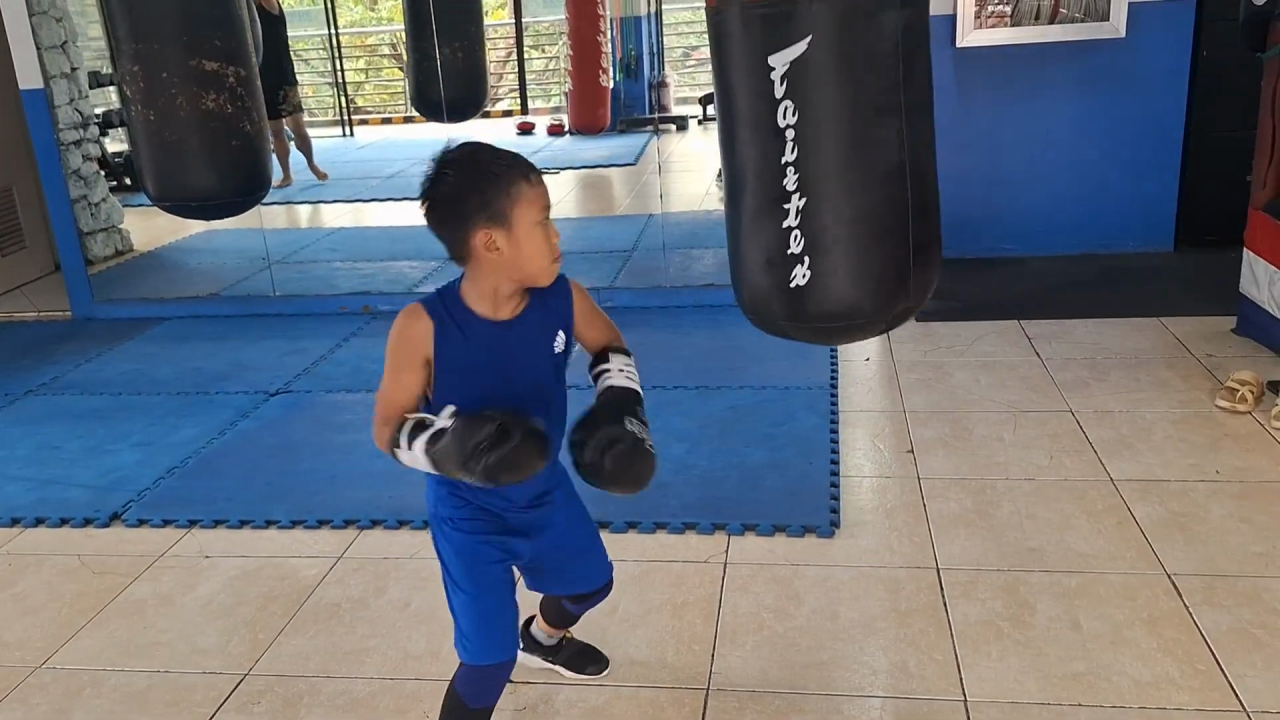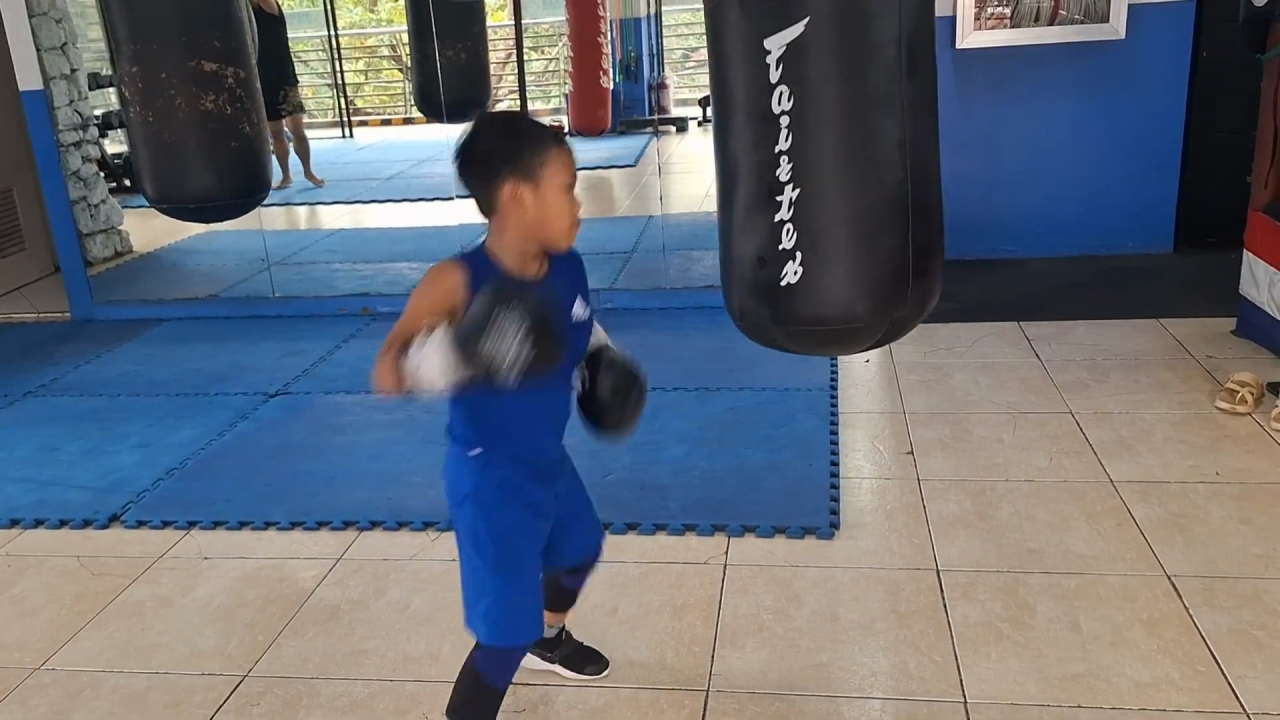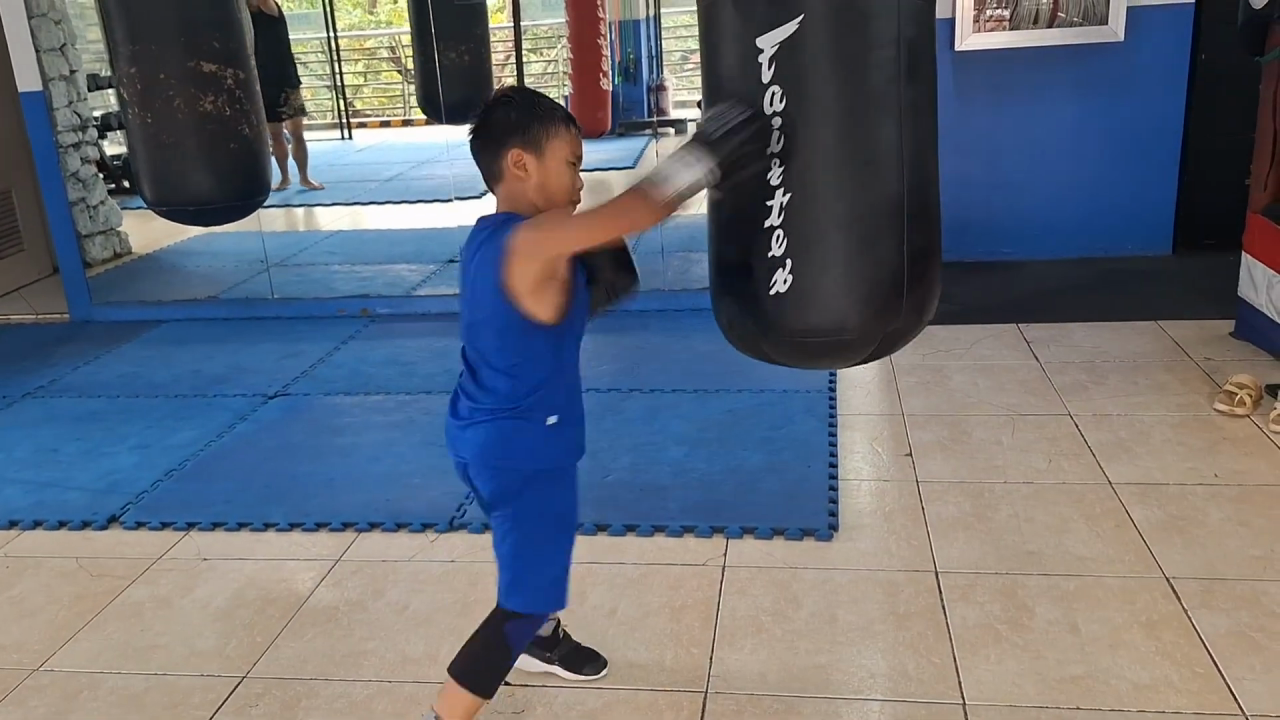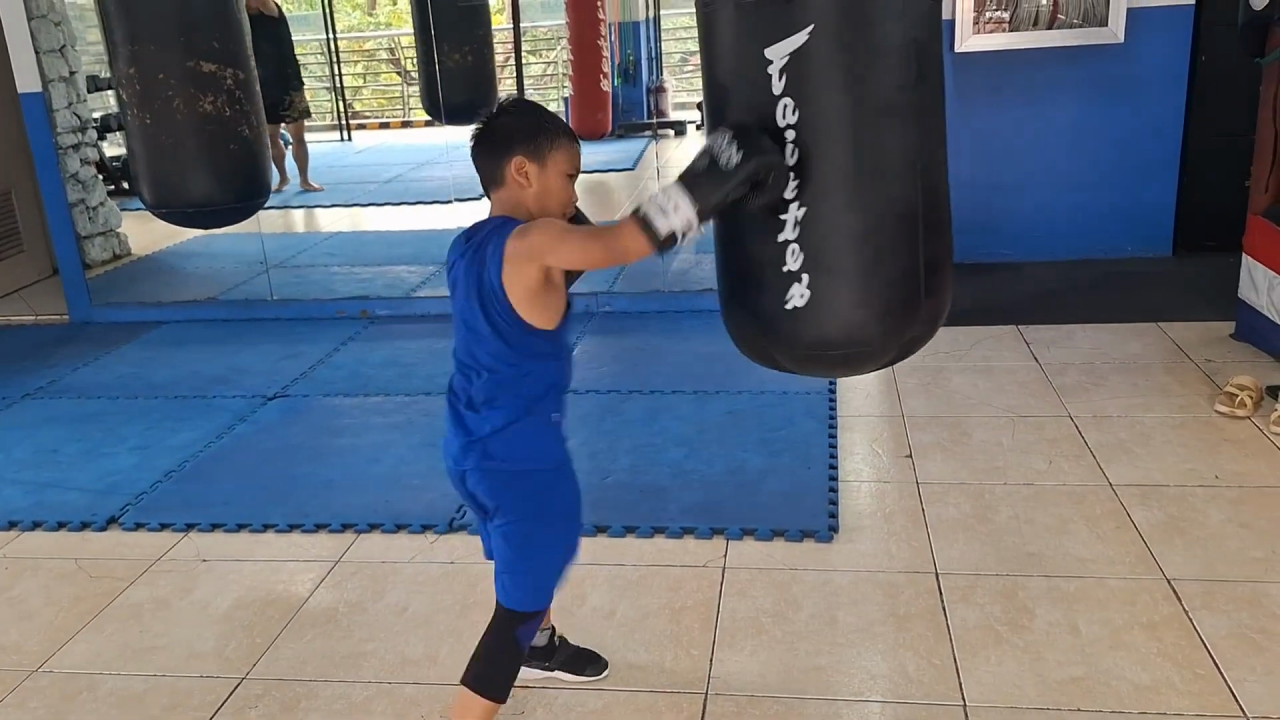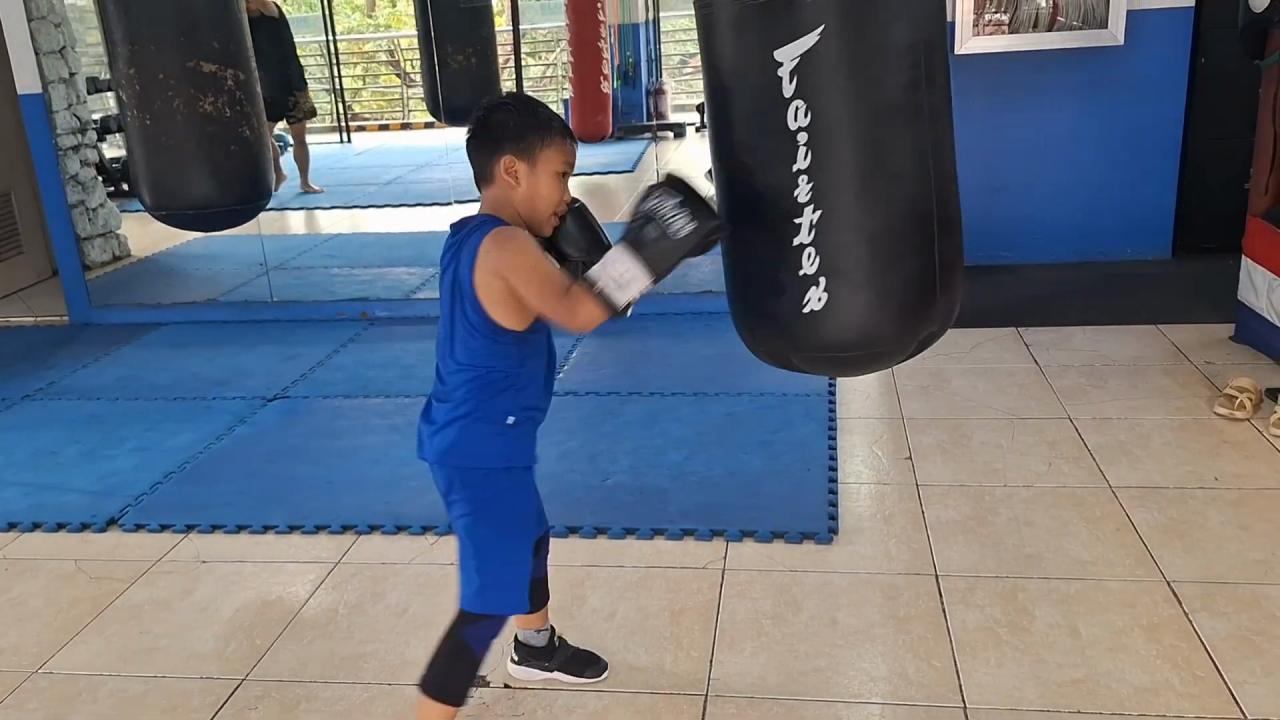
dt=0.1s
person 1, frame 1
left shoulder: (560, 296)
right shoulder: (422, 325)
left elbow: (609, 343)
right elbow: (389, 431)
left wrist: (623, 410)
right wrist: (450, 446)
left hip: (546, 493)
right hip: (472, 515)
left knee: (590, 582)
right knee: (489, 657)
left ankle: (545, 638)
person 1, frame 2
left shoulder: (569, 268)
right shoulder: (456, 281)
right elbow: (389, 374)
left wrist: (602, 361)
right wrist: (464, 354)
left hip: (547, 462)
right hip: (491, 478)
left knee: (580, 553)
right knee: (506, 633)
left ankle: (549, 635)
person 1, frame 3
left shoulder: (489, 237)
right shoulder: (534, 239)
right elbow: (629, 211)
left wrist: (584, 285)
right wrist: (708, 153)
left hip: (485, 437)
right hip: (519, 448)
left knee: (540, 560)
right knee: (525, 601)
left ankle: (540, 638)
person 1, frame 4
left shoulder: (467, 245)
right shoulder: (530, 242)
right elbow: (626, 241)
left wrist: (573, 241)
right wrist: (708, 181)
left hip: (473, 445)
right hip: (517, 453)
left knee: (545, 548)
right knee: (523, 599)
left ankle: (539, 649)
person 1, frame 5
left shoulder: (472, 237)
right shoulder: (508, 245)
right elbow: (575, 312)
left wrist: (560, 246)
right wrist: (647, 250)
left hip: (462, 438)
right hip: (486, 448)
left knee: (528, 538)
right knee: (487, 604)
left ankle: (535, 644)
